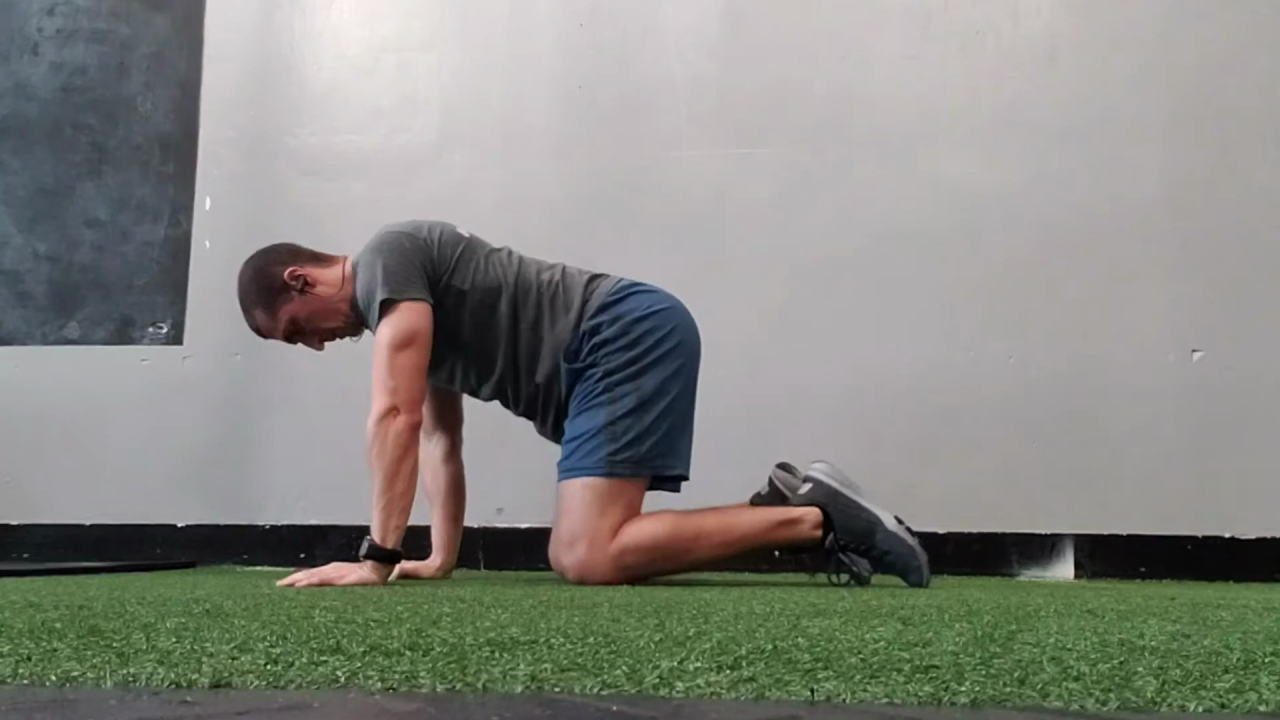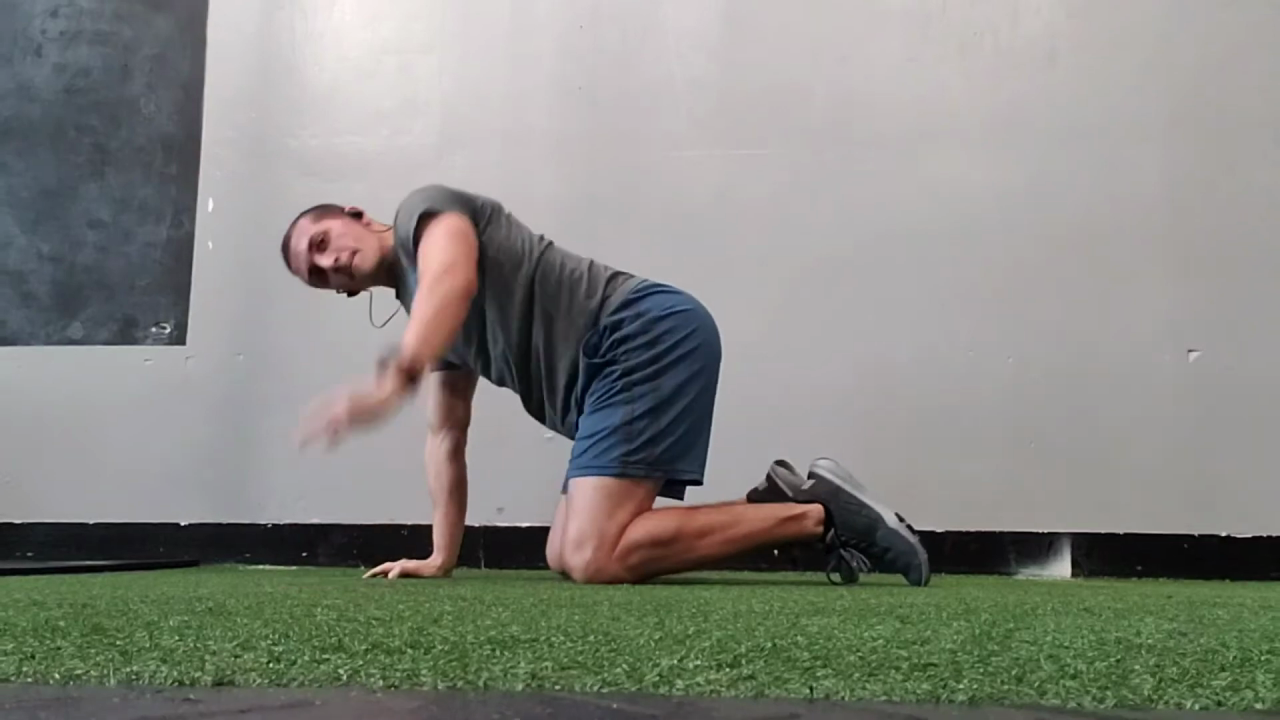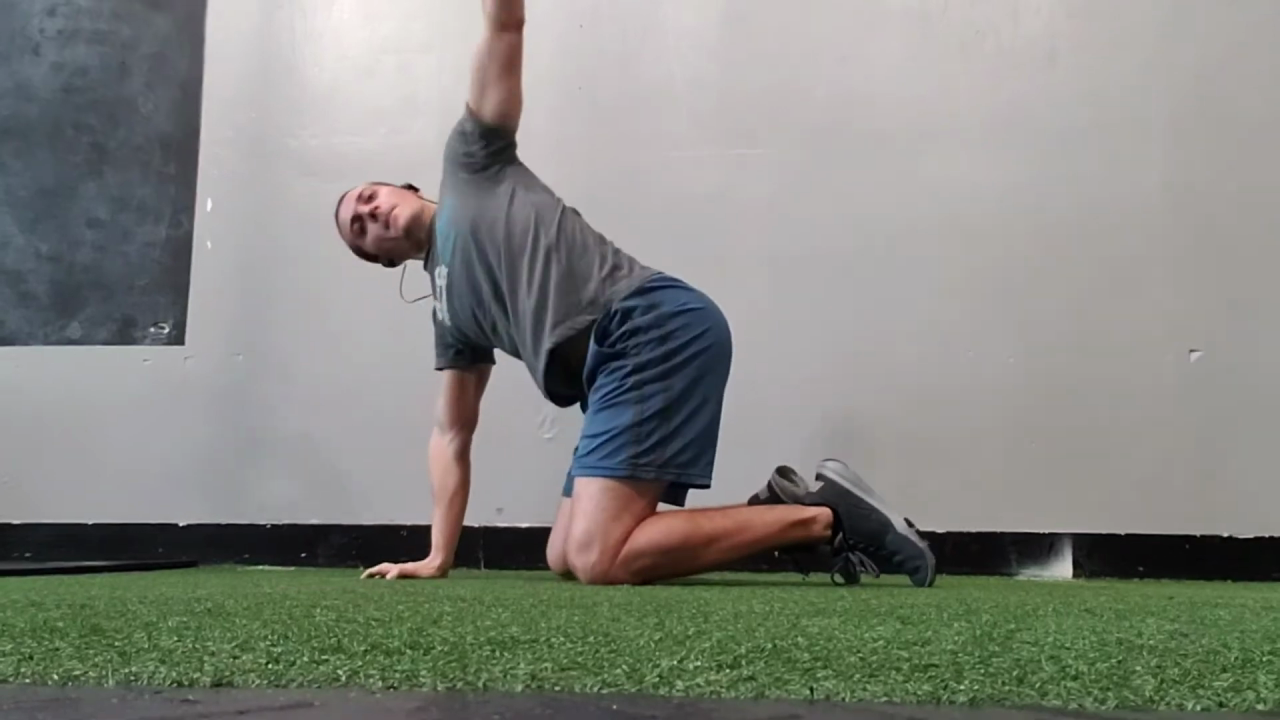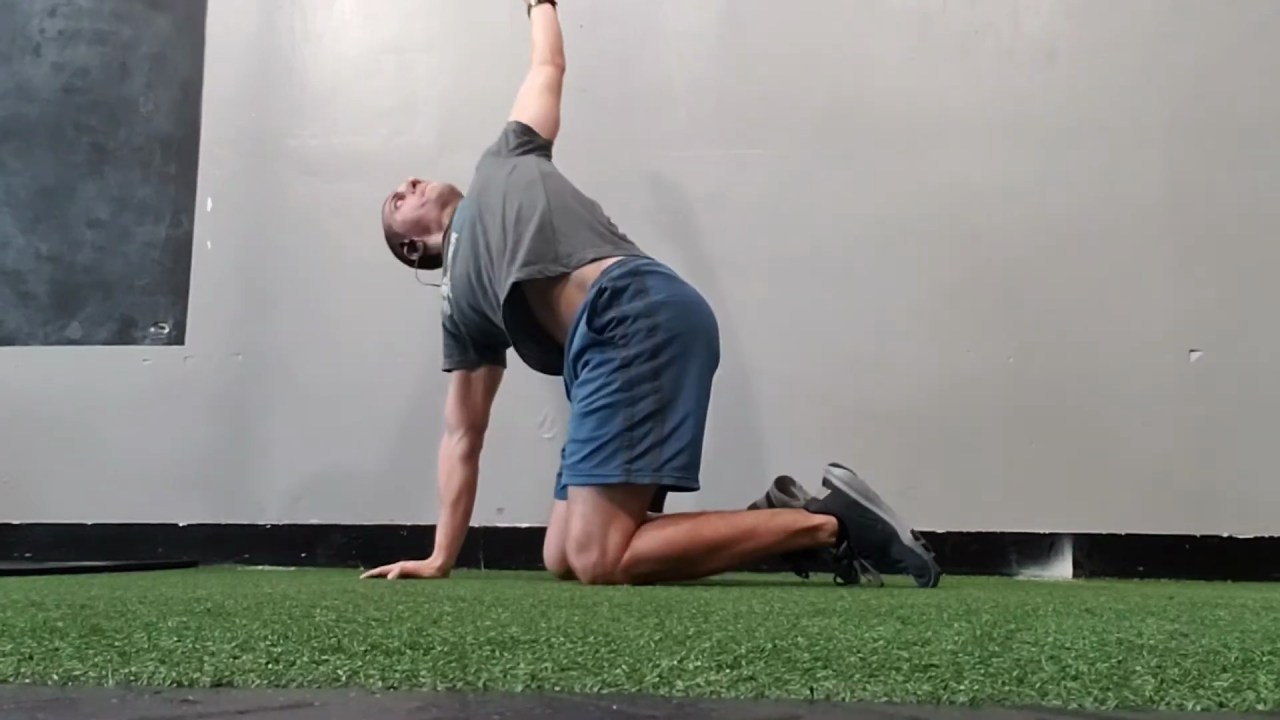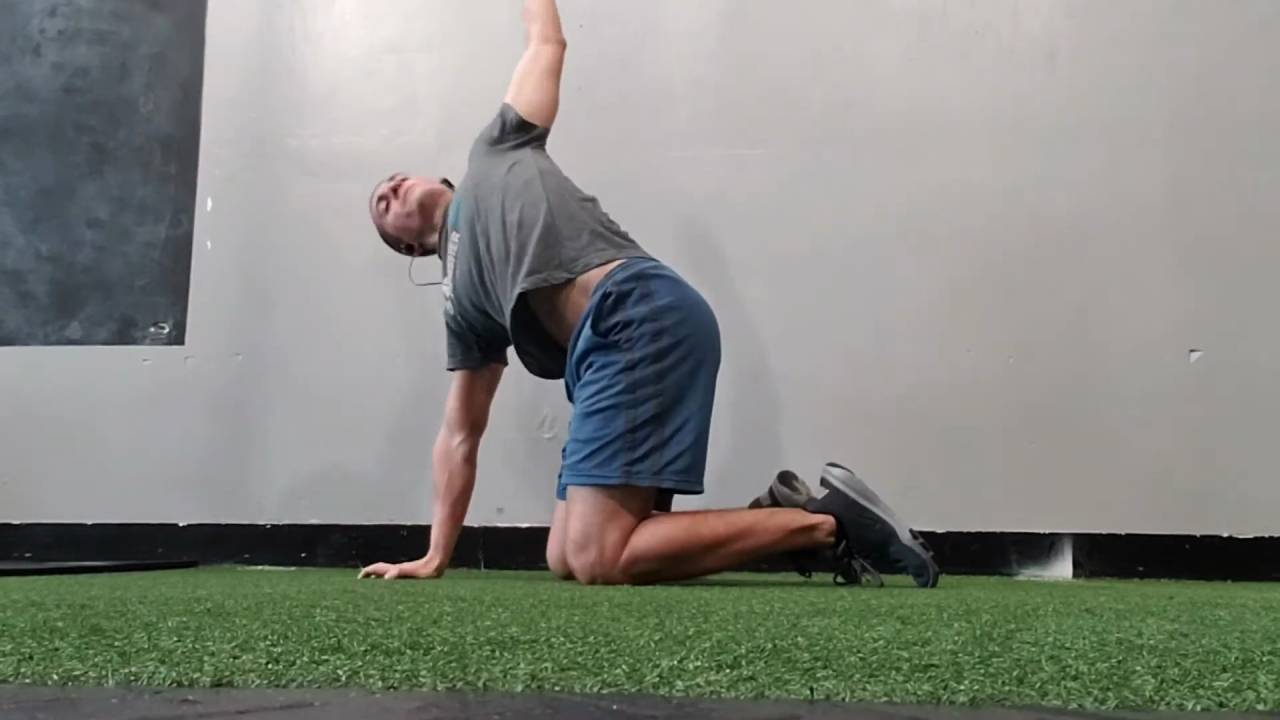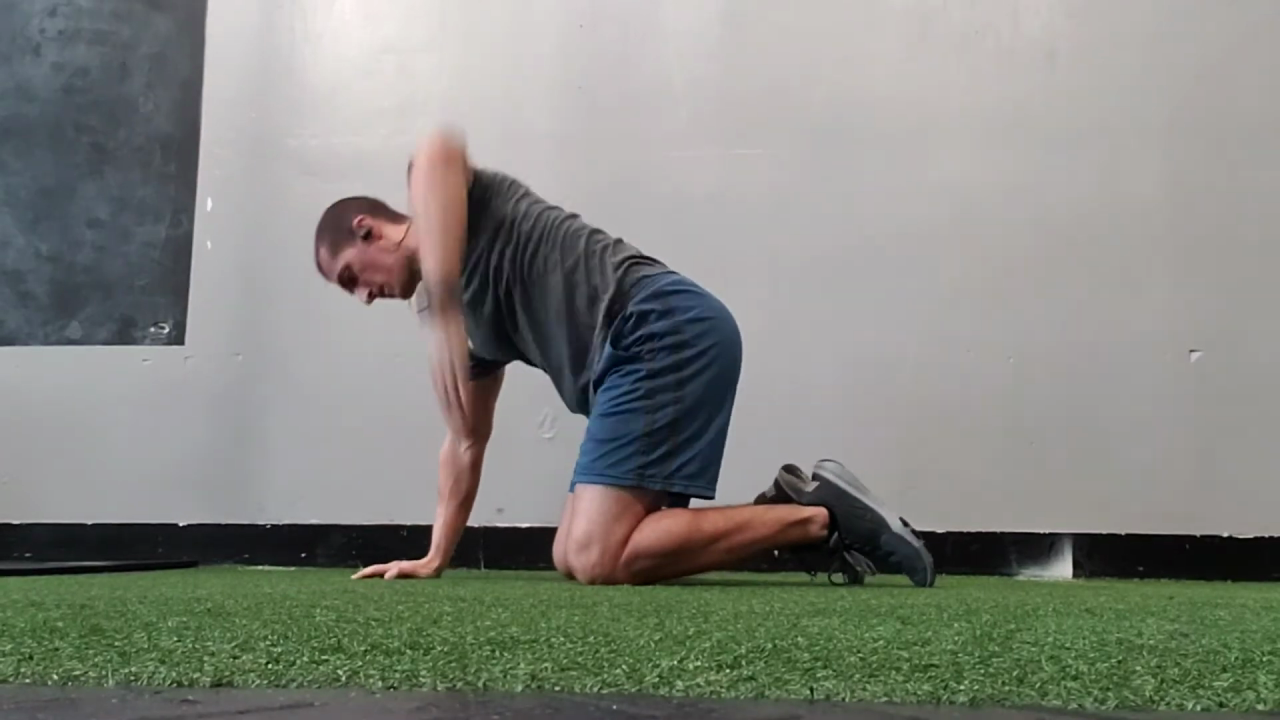
dt=0.5s
person 1, frame 1
left shoulder: (386, 260)
right shoulder: (408, 310)
left elbow: (396, 417)
right elbow: (439, 434)
left wrist: (376, 557)
right wrist: (442, 558)
left hip: (629, 331)
right hip: (621, 349)
left knee: (589, 560)
right knee: (575, 553)
left ankle: (813, 517)
right ankle: (778, 506)
person 1, frame 2
left shoulder: (421, 213)
right shoulder: (417, 308)
left elbow: (454, 280)
right elbow: (445, 436)
left wrist: (394, 376)
right wrist: (440, 556)
left hip: (648, 334)
right hip: (624, 362)
left knee: (592, 558)
right knee: (566, 554)
left ankle: (814, 512)
right ankle: (772, 503)
person 1, frame 3
left shoulder: (469, 169)
right shoulder: (450, 310)
right elbow: (451, 435)
right wrist: (437, 556)
left hip: (657, 331)
right hip: (623, 363)
left knee: (599, 562)
right knee: (567, 556)
left ankle: (824, 516)
right ankle: (779, 512)
person 1, frame 4
left shoulder: (504, 163)
right shoulder: (459, 302)
left elbow: (548, 67)
right elbow: (461, 435)
right wrist: (440, 557)
left hip: (638, 317)
right hip: (603, 346)
left knee: (601, 563)
right knee: (565, 558)
left ankle: (828, 523)
right ankle: (778, 521)
person 1, frame 5
left shoulder: (495, 154)
right shoulder: (462, 300)
right elbow: (459, 434)
right wrist: (434, 556)
left hip: (640, 320)
right hip: (611, 345)
left knee: (599, 562)
right knee: (567, 559)
left ankle: (824, 522)
right ankle: (783, 519)
person 1, frame 6
left shoulder: (436, 193)
right shoulder: (473, 318)
left elbow: (440, 149)
right elbow: (462, 441)
left wrist: (442, 320)
right wrist: (434, 557)
left hip: (666, 331)
right hip: (642, 352)
left knee: (598, 561)
right knee: (571, 556)
left ankle: (819, 519)
right ankle: (792, 503)
